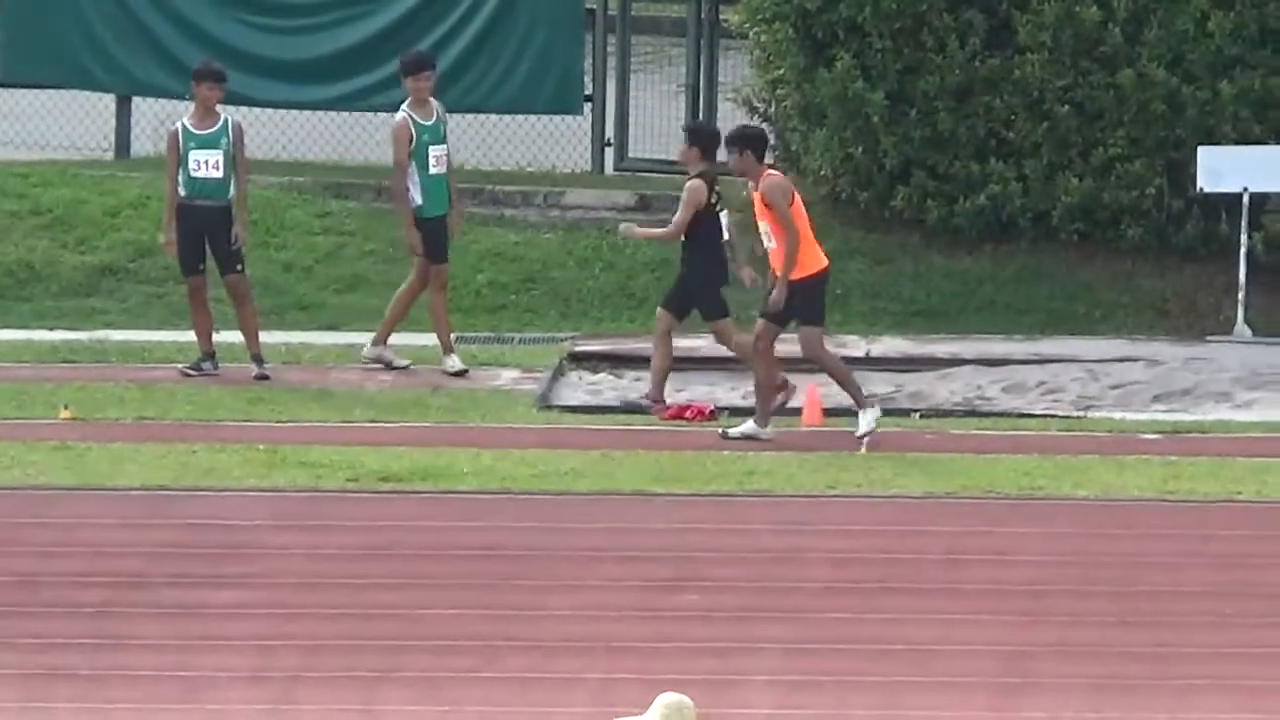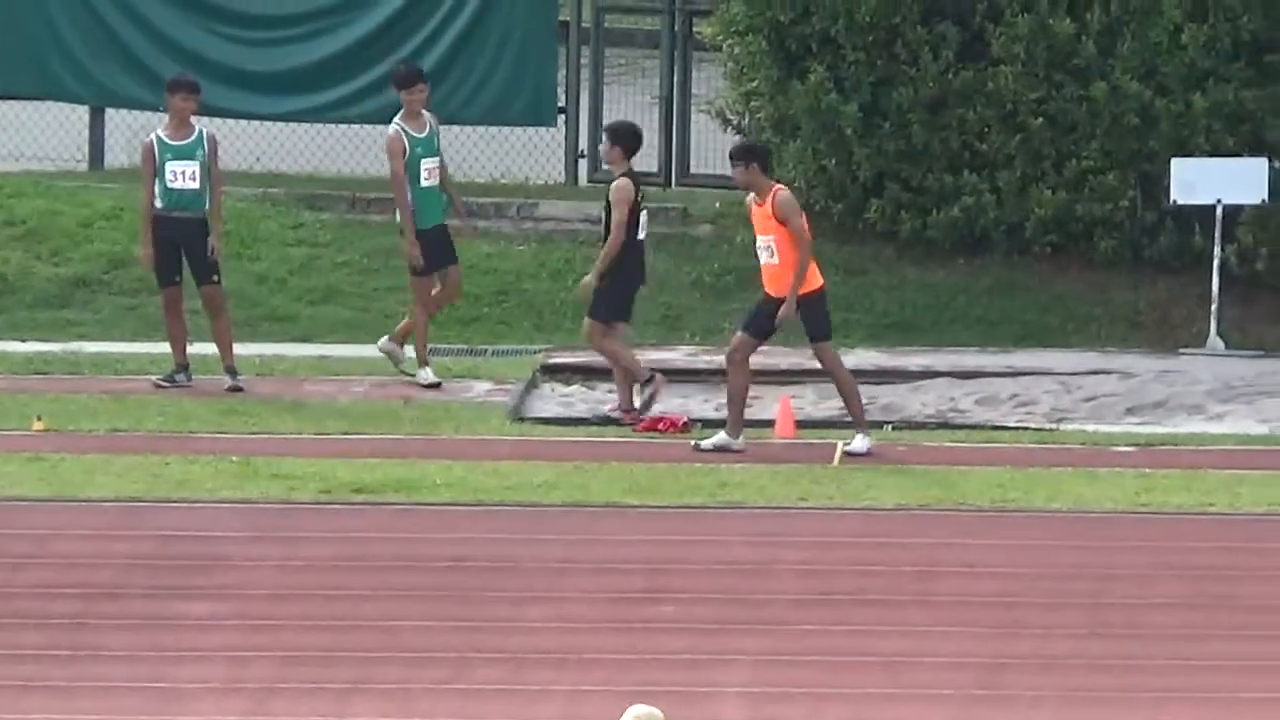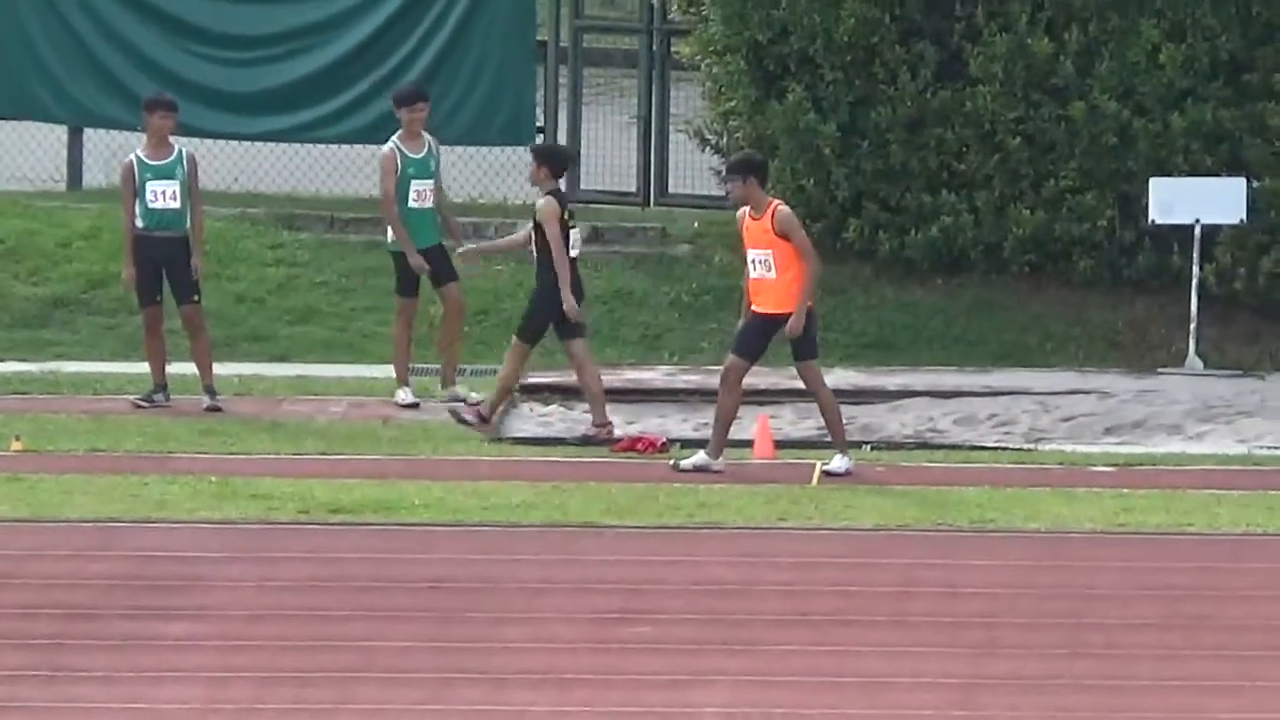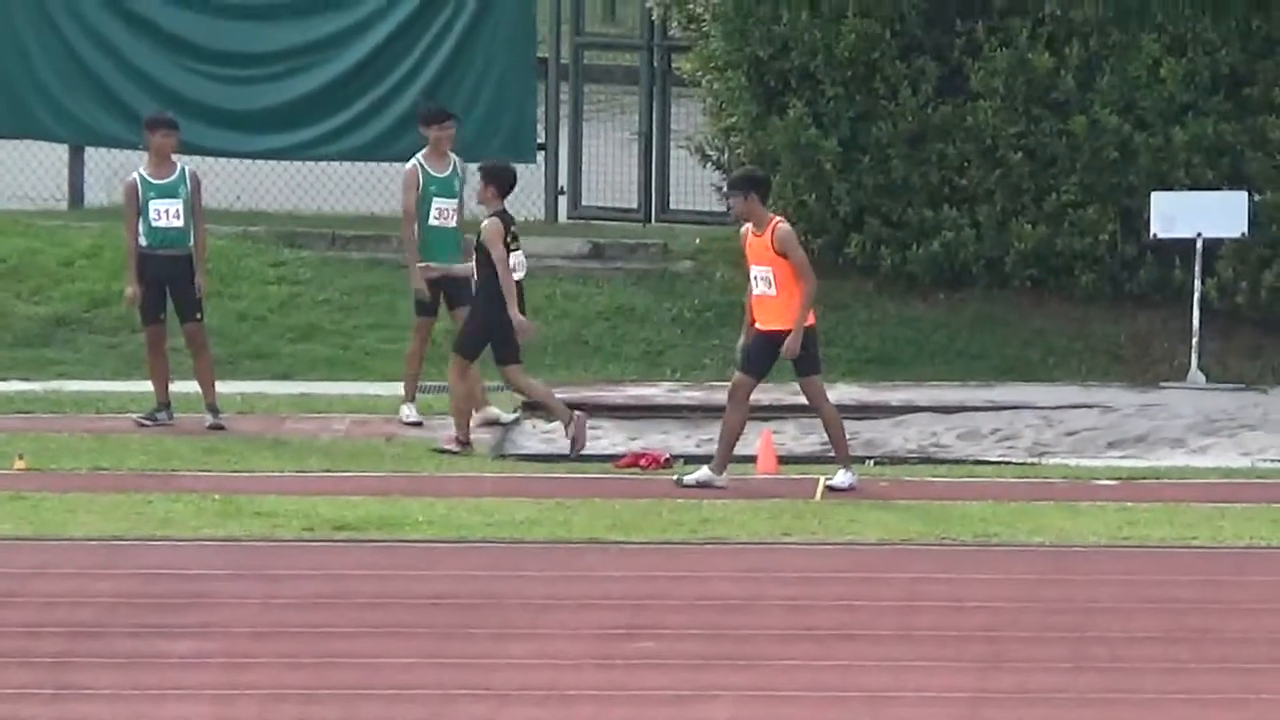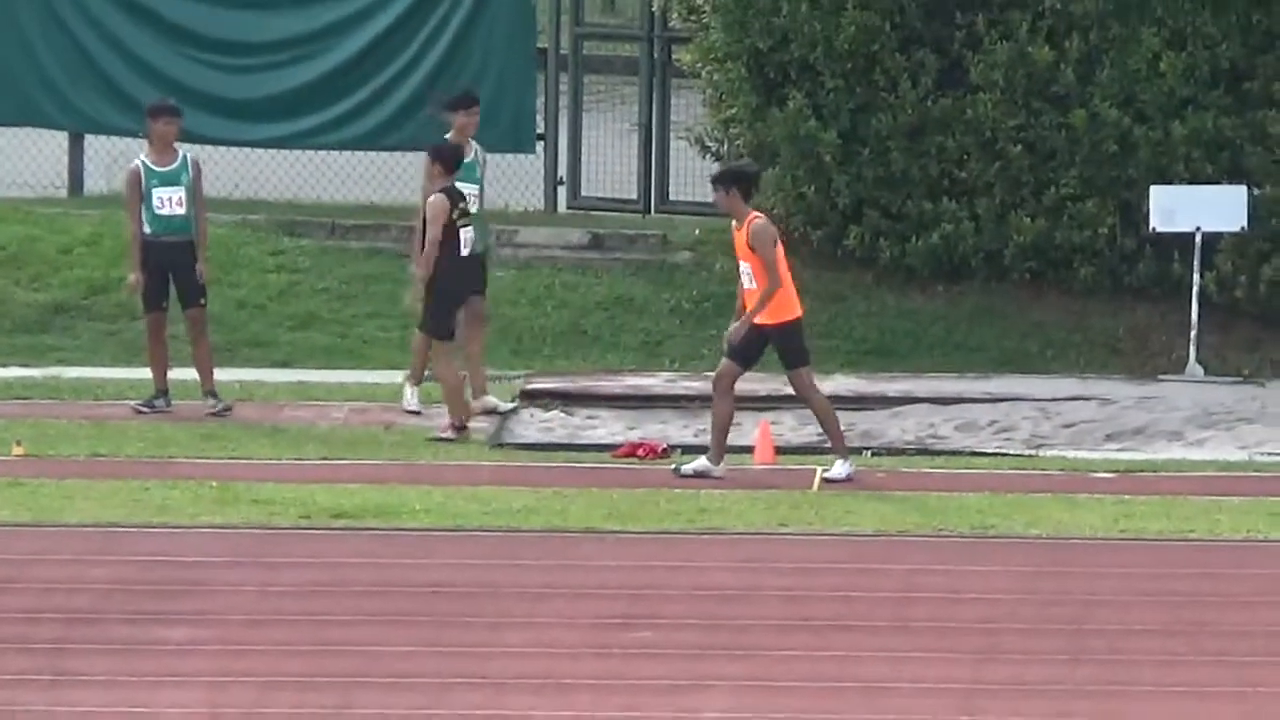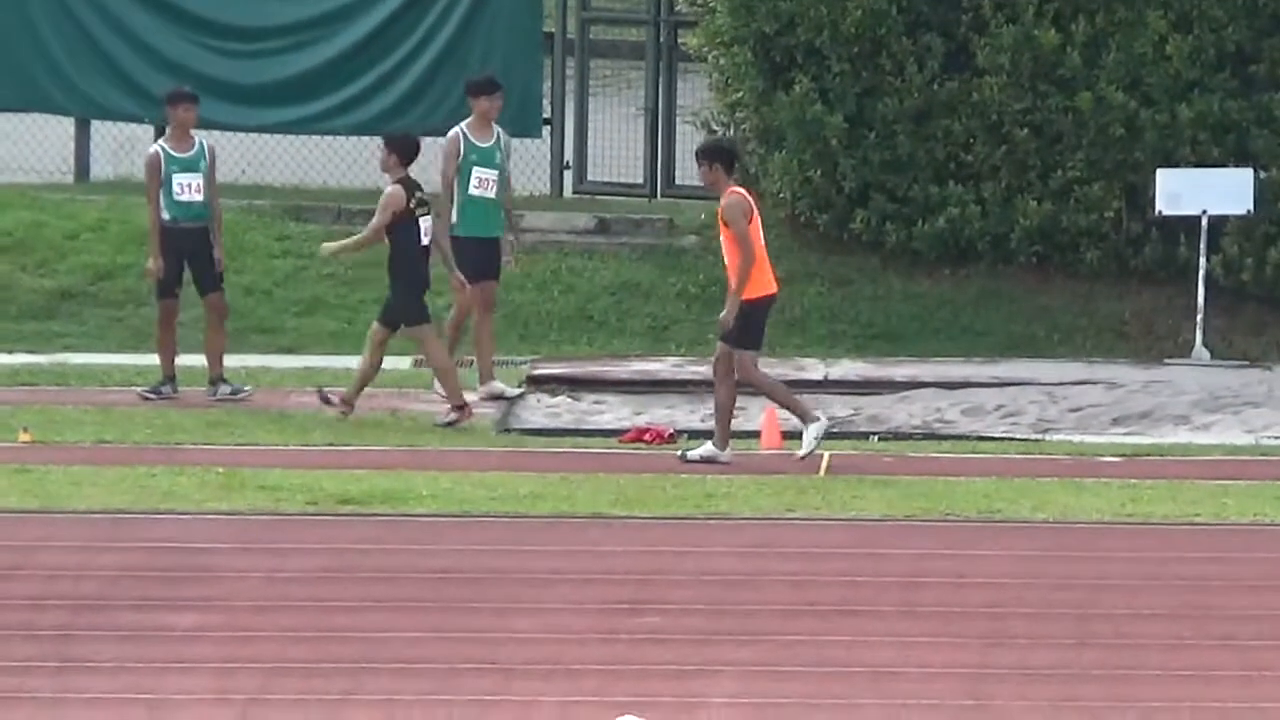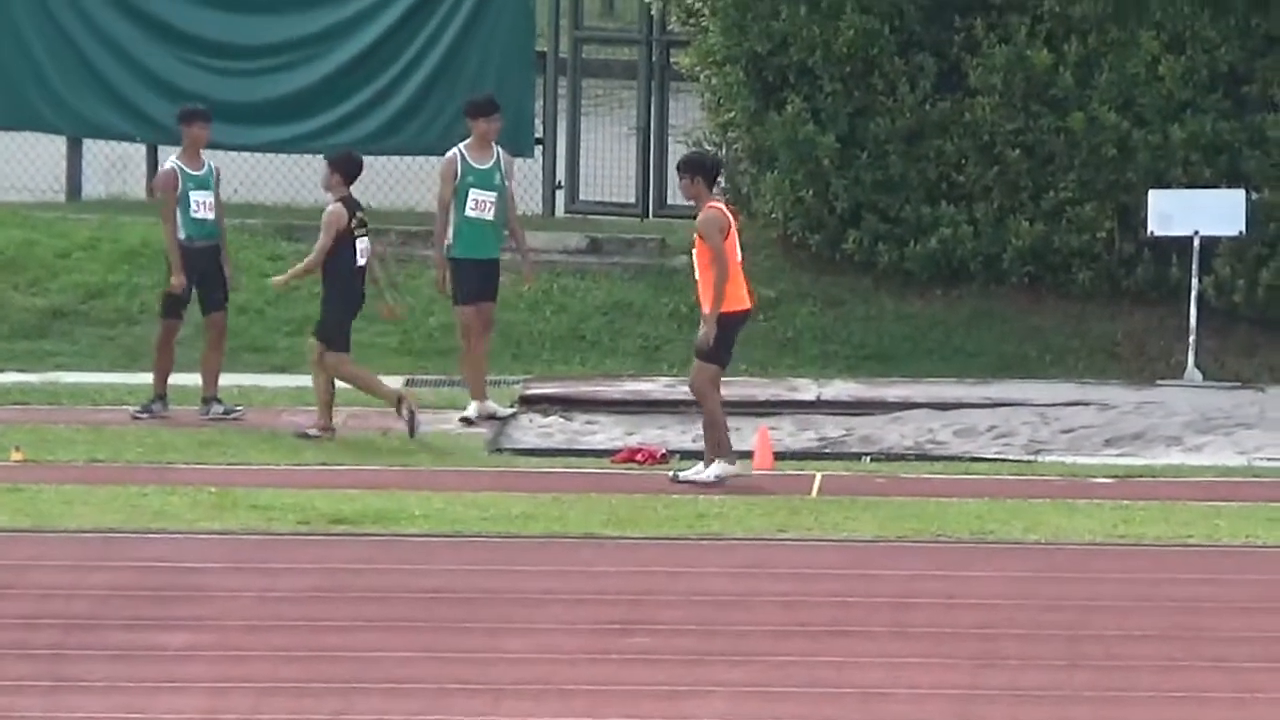
dt=0.2s
person 1, frame 1
left shoulder: (439, 109)
right shoulder: (403, 123)
right elbow: (400, 179)
left wrist: (454, 202)
right wrist: (409, 227)
left hip: (441, 208)
right hip: (423, 211)
left knee: (420, 279)
right knee: (437, 281)
left ankle: (378, 344)
right ankle: (447, 353)
person 1, frame 2
left shoulder: (432, 122)
right shoulder: (396, 135)
right elbow: (399, 191)
left wrist: (458, 208)
right wrist: (411, 239)
left hip: (436, 219)
right hip: (415, 224)
left knee: (452, 286)
right knee: (421, 291)
left ankle: (395, 340)
right ankle: (421, 364)
person 1, frame 3
left shoulder: (433, 145)
right shoulder: (391, 153)
right elbow: (389, 208)
left wrist: (456, 233)
right wrist: (409, 252)
left hip: (433, 240)
right hip: (406, 244)
left knee: (455, 304)
right knee: (405, 312)
left ankle: (449, 383)
right ankle: (402, 383)
person 1, frame 4
left shoulder: (458, 165)
right shoulder: (415, 170)
right elbow: (408, 223)
left wrist: (466, 259)
right wrist: (415, 270)
left hip: (455, 261)
right hip: (429, 261)
right knee: (423, 330)
left ankle: (481, 405)
right ankle: (408, 402)
person 1, frame 5
left shoulder: (478, 153)
left wrist: (486, 245)
right wrist: (424, 253)
left hip: (473, 248)
left knee: (477, 317)
left ankle: (480, 395)
right ankle: (412, 384)
person 1, frame 6
left shoulder: (502, 140)
right shoulder: (456, 139)
right elbow: (446, 190)
left wrist: (513, 234)
right wrist: (443, 236)
left hip: (492, 233)
right hip: (464, 231)
left knee: (488, 304)
right knee: (465, 302)
left ankle: (487, 380)
person 1, frame 7
left shoulder: (503, 160)
right shoulder: (454, 160)
left elbow: (510, 210)
right elbow: (442, 212)
left wrist: (524, 256)
right wrist: (439, 260)
left hip: (491, 253)
right hip: (462, 253)
left knee: (485, 324)
right knee: (468, 324)
left ankle: (481, 399)
right ankle: (474, 399)
person 2, frame 1
left shoulder: (774, 185)
right shoulder: (755, 187)
left elbow: (795, 236)
left wrist: (781, 287)
right wrist: (773, 281)
left hip: (809, 274)
right hip: (787, 276)
left knee: (812, 348)
right knee: (761, 340)
left ankle: (866, 406)
right ankle: (760, 422)
person 2, frame 2
left shoulder: (783, 200)
right shoulder: (751, 202)
left elbow: (805, 250)
left wrist: (793, 300)
left hip: (806, 294)
right hip: (773, 294)
left knee: (830, 362)
right knee: (736, 353)
left ankle: (862, 432)
right ankle: (732, 434)
person 2, frame 3
left shoulder: (782, 215)
right shoulder: (742, 217)
left elbow: (812, 263)
left wrist: (800, 313)
right wrist: (744, 314)
left hip: (793, 312)
right hip: (761, 312)
left knee: (814, 382)
right knee: (730, 374)
left ankle: (842, 454)
right ankle: (713, 454)
person 2, frame 4
left shoulder: (781, 232)
right shoulder: (746, 233)
left elbow: (809, 283)
left wrist: (796, 334)
right wrist: (746, 330)
left hip: (796, 328)
right hip: (766, 328)
left knee: (817, 398)
right knee: (738, 391)
left ankle: (846, 468)
right ankle: (716, 469)
person 2, frame 5
left shoulder: (759, 227)
right shoulder: (741, 225)
left elbow: (775, 281)
left wrist: (742, 321)
right wrist: (741, 320)
left hip: (783, 320)
right hip: (758, 321)
left knee: (806, 390)
right knee: (722, 379)
left ankle: (842, 458)
right ankle: (714, 459)
person 2, frame 6
left shoulder: (732, 203)
right shoulder: (732, 199)
left elbow: (747, 256)
left wrist: (732, 305)
right wrist: (732, 302)
left hip: (754, 296)
right hip: (748, 296)
left knee: (746, 372)
right knee: (721, 365)
left ankle: (810, 420)
right ankle: (719, 444)
person 2, frame 7
left shoulder: (709, 217)
right shoulder: (717, 212)
left elbow: (722, 271)
left wrist: (710, 321)
left hip: (726, 311)
right hip: (727, 310)
left knee: (701, 384)
right knee: (706, 386)
left ankle: (725, 459)
right ankle: (712, 460)
person 3, frame 1
left shoulder: (232, 127)
right shoulder: (178, 132)
left elbow: (241, 178)
right elbow: (172, 182)
left wrist: (241, 222)
right wrist: (167, 227)
left hip: (221, 213)
right hip: (189, 214)
left knee: (238, 286)
right knee: (196, 288)
left ankle: (257, 358)
right ankle: (207, 357)
person 3, frame 2
left shoulder: (206, 139)
right shoulder: (153, 143)
left elbow: (215, 188)
right elbow: (147, 194)
left wrist: (216, 233)
right wrist: (145, 240)
left hip: (197, 224)
right hip: (165, 225)
left knee: (214, 297)
right knee: (171, 300)
left ankle: (230, 369)
right ankle: (181, 369)
person 3, frame 3
left shoulder: (186, 158)
right shoulder: (132, 164)
left elbow: (196, 207)
right elbow: (128, 215)
left wrist: (198, 252)
right wrist: (128, 261)
left hip: (178, 244)
right hip: (147, 245)
left knee: (193, 317)
right knee: (152, 319)
left ankle: (209, 389)
right ankle: (160, 388)
person 3, frame 4
left shoulder: (189, 176)
right shoulder: (135, 183)
left elbow: (199, 225)
right elbow: (132, 234)
left wrist: (201, 270)
right wrist: (131, 279)
left hip: (182, 262)
right hip: (150, 263)
left knee: (196, 335)
right knee: (155, 337)
left ankle: (212, 408)
right ankle: (163, 407)
person 3, frame 5
left shoulder: (190, 163)
right shoulder: (138, 169)
left elbow: (199, 212)
right elbow: (134, 221)
left wrist: (202, 257)
right wrist: (135, 267)
left hip: (185, 248)
right hip: (154, 249)
left knee: (198, 321)
right knee: (156, 324)
left ankle: (209, 393)
right ankle: (161, 394)
person 3, frame 6
left shoulder: (206, 150)
right shoulder: (157, 155)
left elbow: (213, 199)
right elbow: (154, 207)
left wrist: (218, 242)
right wrist: (154, 254)
left hip: (202, 235)
right hip: (173, 235)
left knee: (217, 307)
right knee: (167, 311)
left ankle: (217, 381)
right ankle: (168, 380)
person 3, frame 7
left shoulder: (212, 169)
right shoulder: (170, 172)
right elbow: (170, 225)
left wrist: (227, 261)
right wrist: (176, 270)
left hip: (211, 254)
right hip: (186, 254)
left knee: (217, 327)
right knee: (168, 329)
left ankle: (210, 400)
right ankle: (159, 399)
person 4, frame 1
left shoulder: (695, 186)
right shoulder: (709, 182)
left elbow: (674, 231)
right elbow: (725, 227)
left wrist: (637, 233)
right wrist: (741, 264)
left hip: (702, 271)
right hip: (696, 269)
left knee: (725, 333)
right knee: (662, 326)
left ankle: (780, 384)
right ankle: (655, 395)
person 4, frame 2
left shoulder: (620, 186)
right shoulder: (630, 182)
left elbow: (617, 237)
left wrist: (594, 274)
right wrist: (600, 272)
left hip: (621, 272)
right hip: (622, 272)
left knee: (595, 334)
right knee: (612, 336)
left ankle: (647, 378)
right ankle: (626, 406)
person 4, frame 3
left shoulder: (546, 204)
right shoulder: (558, 201)
left elbow: (558, 252)
right elbow: (522, 239)
left wrist: (566, 295)
right wrist: (478, 248)
left hip: (550, 292)
right hip: (565, 291)
left knee: (516, 354)
right knee: (579, 355)
left ankle: (484, 414)
right ankle: (600, 422)
person 4, frame 4
left shoulder: (490, 225)
right shoulder: (506, 222)
left elbow: (503, 271)
left wrist: (514, 313)
left hip: (489, 311)
right hip: (502, 312)
left knee: (458, 369)
right knee: (515, 377)
left ankle: (461, 439)
right ankle: (569, 418)
person 4, frame 5
left shoulder: (436, 201)
right shoulder: (457, 197)
left elbow: (430, 252)
left hip: (443, 289)
right hip: (455, 285)
left knee: (441, 354)
right knee: (427, 346)
left ankle: (457, 424)
right ankle: (460, 413)
person 4, frame 6
left shoulder: (394, 193)
right shoulder: (416, 189)
left elbow: (369, 237)
right elbow: (435, 234)
left wrist: (333, 249)
right wrist: (453, 271)
left hip: (406, 281)
right hip: (413, 276)
left knee: (427, 341)
right knee: (377, 337)
left ankle: (458, 405)
right ankle: (348, 399)
person 4, frame 7
left shoulder: (334, 212)
right shoulder: (355, 208)
left elbow: (318, 258)
right elbow: (371, 257)
left wrist: (285, 279)
left hip: (338, 296)
right hip: (350, 294)
left knee: (337, 363)
right knee: (318, 356)
left ankle: (397, 399)
right ankle: (323, 423)
